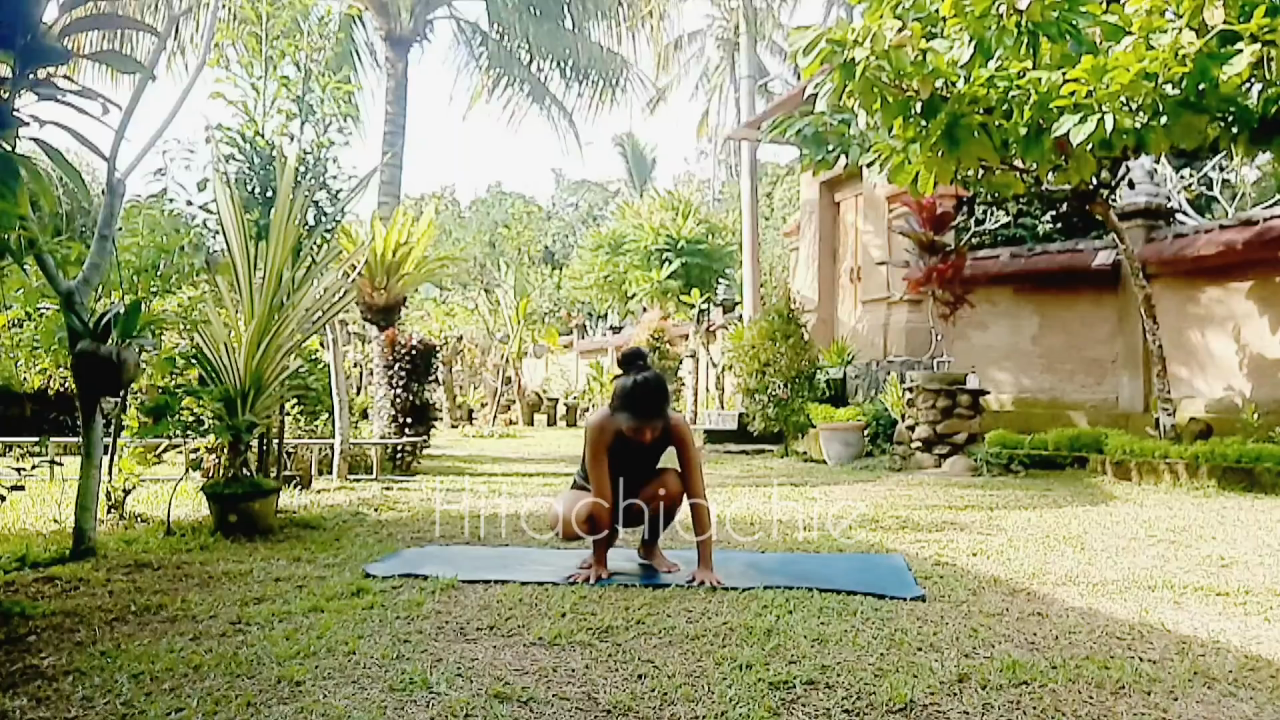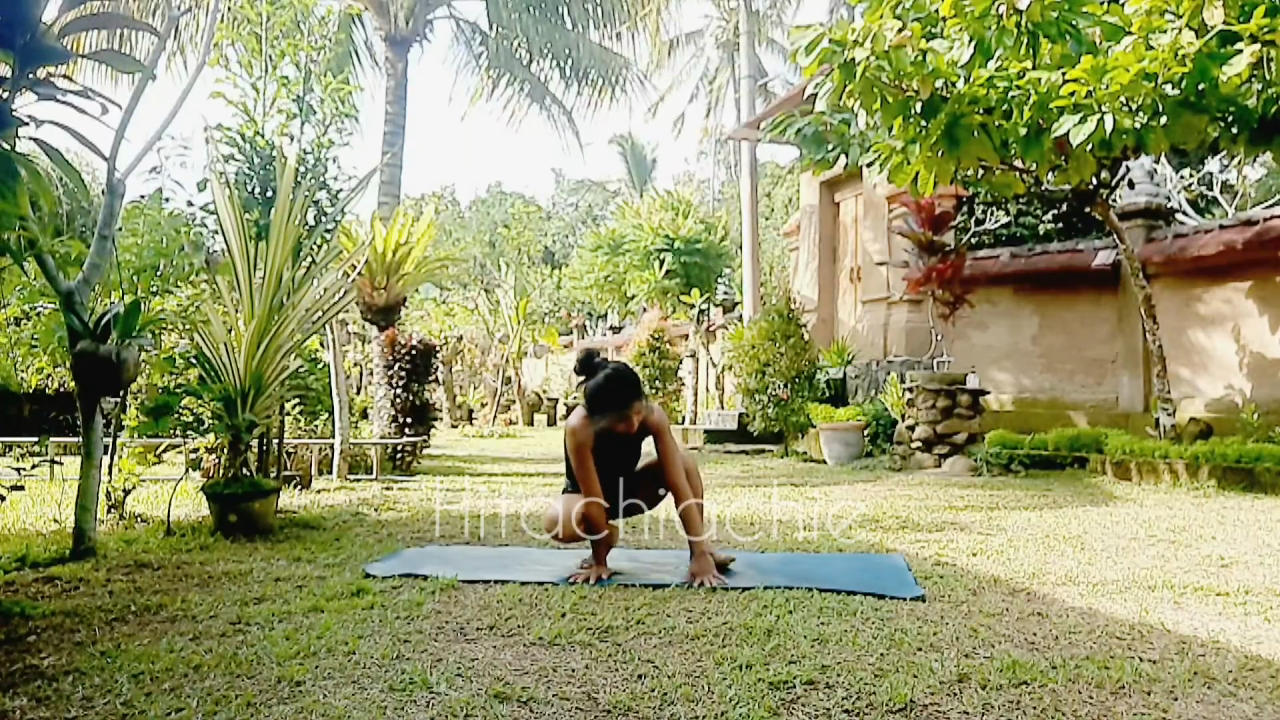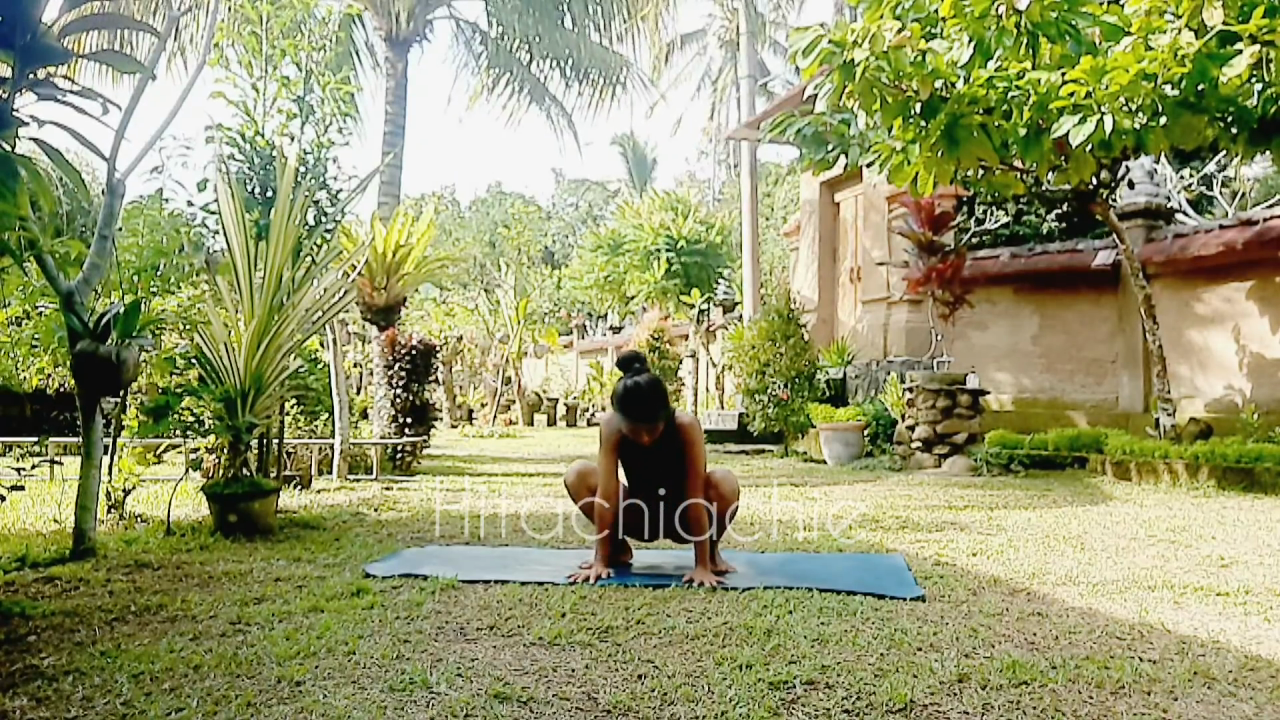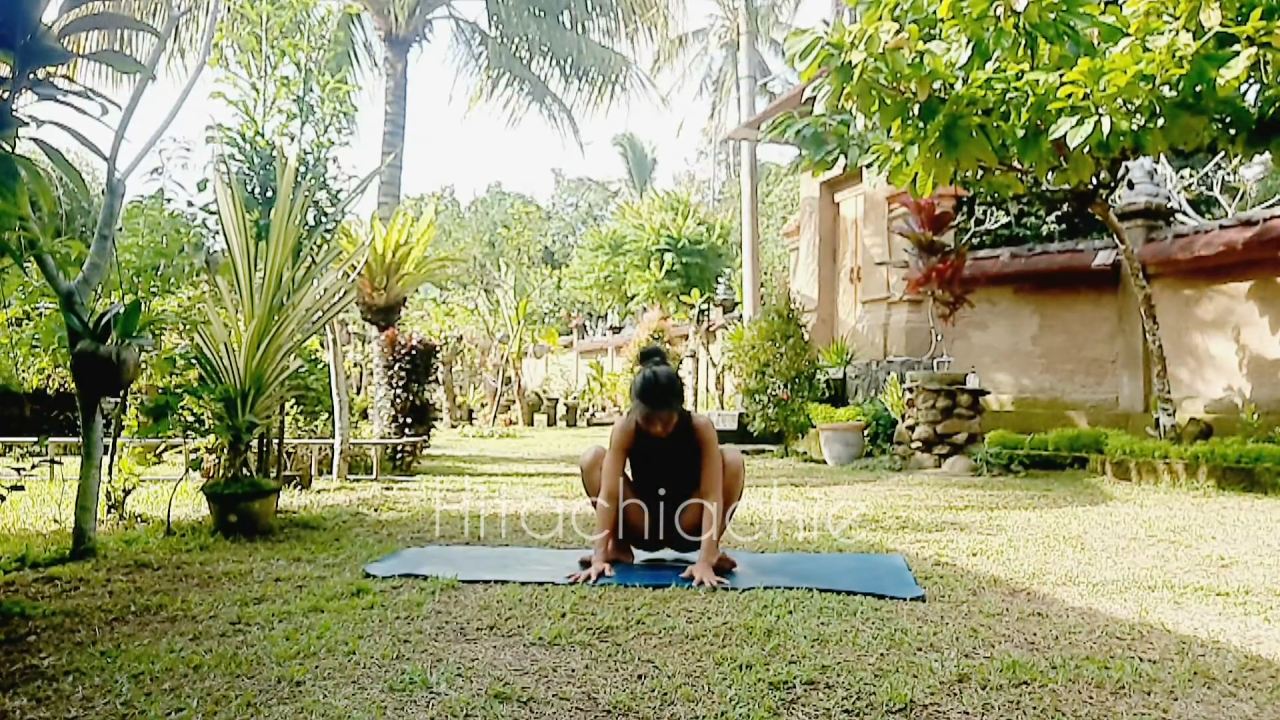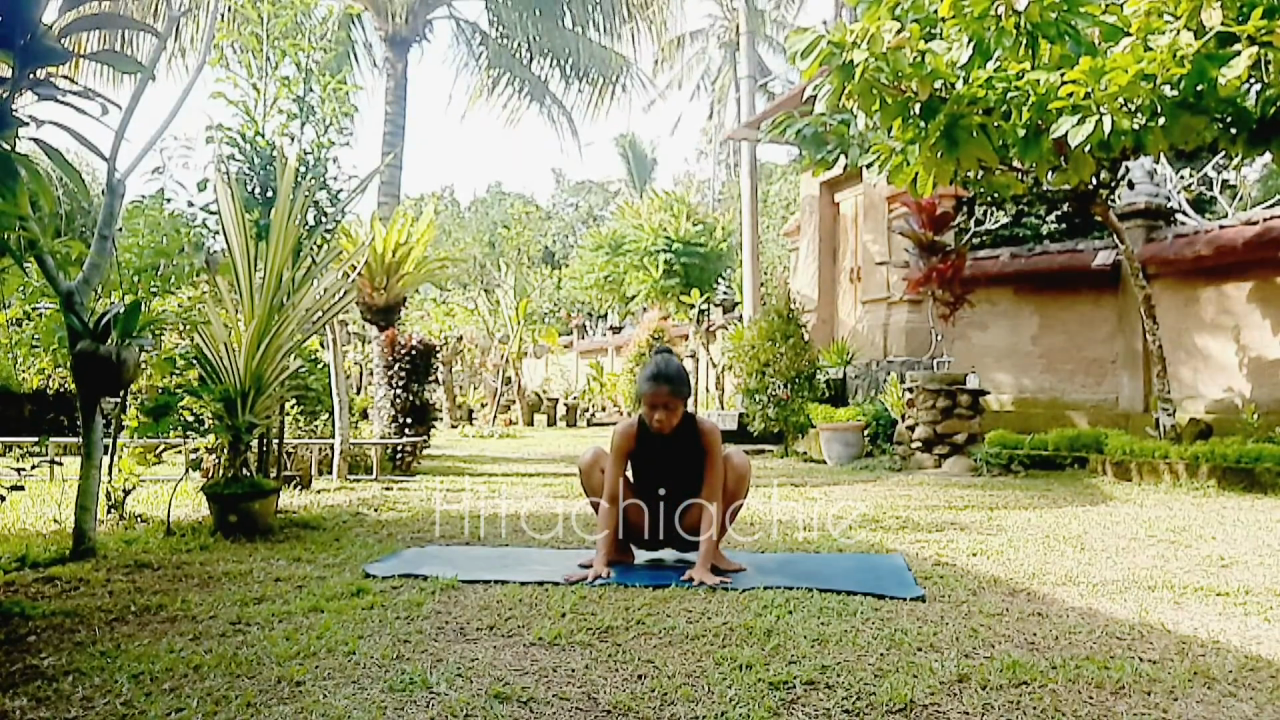
dt=1s
person 1, frame 1
left shoulder: (676, 426)
right shoulder: (600, 425)
left elbow: (697, 495)
right elbow: (601, 500)
left wrist: (705, 565)
right wrist: (599, 561)
left hip: (636, 498)
right hip: (592, 494)
left knee: (673, 484)
right knee: (562, 522)
left ankle: (650, 547)
right ankle: (606, 538)
person 1, frame 2
left shoulder: (653, 416)
right shoulder: (579, 428)
left elbow: (679, 484)
right elbow: (593, 501)
left wrist: (701, 555)
right wrist: (599, 562)
left hip: (630, 490)
right hip: (587, 496)
left knee: (684, 463)
right knee: (556, 522)
left ankle: (699, 552)
right ankle: (605, 537)
person 1, frame 3
left shoulder: (686, 426)
right shoulder: (611, 425)
left elbow: (696, 496)
right elbow: (606, 495)
left wrist: (702, 566)
right wrist: (600, 560)
left hip: (682, 517)
right hip: (641, 517)
left knee: (724, 484)
right knee: (577, 475)
left ankle: (711, 552)
right ankle: (617, 548)
person 1, frame 4
left shoulder: (701, 428)
right shoulder: (625, 429)
left elbow: (712, 497)
right elbow: (608, 495)
left wrist: (705, 562)
right wrist: (599, 556)
left hip: (686, 529)
right hip: (643, 528)
left knee: (732, 460)
right knee: (593, 458)
left ankle: (712, 550)
right ankle: (619, 546)
person 1, frame 5
left shoulder: (706, 432)
right shoulder: (627, 432)
left elbow: (711, 501)
right elbow: (610, 499)
left wrist: (703, 565)
right wrist: (601, 559)
left hip: (689, 528)
right hip: (643, 528)
left knee: (737, 462)
right knee: (591, 460)
left ankle: (712, 551)
right ankle: (619, 548)
